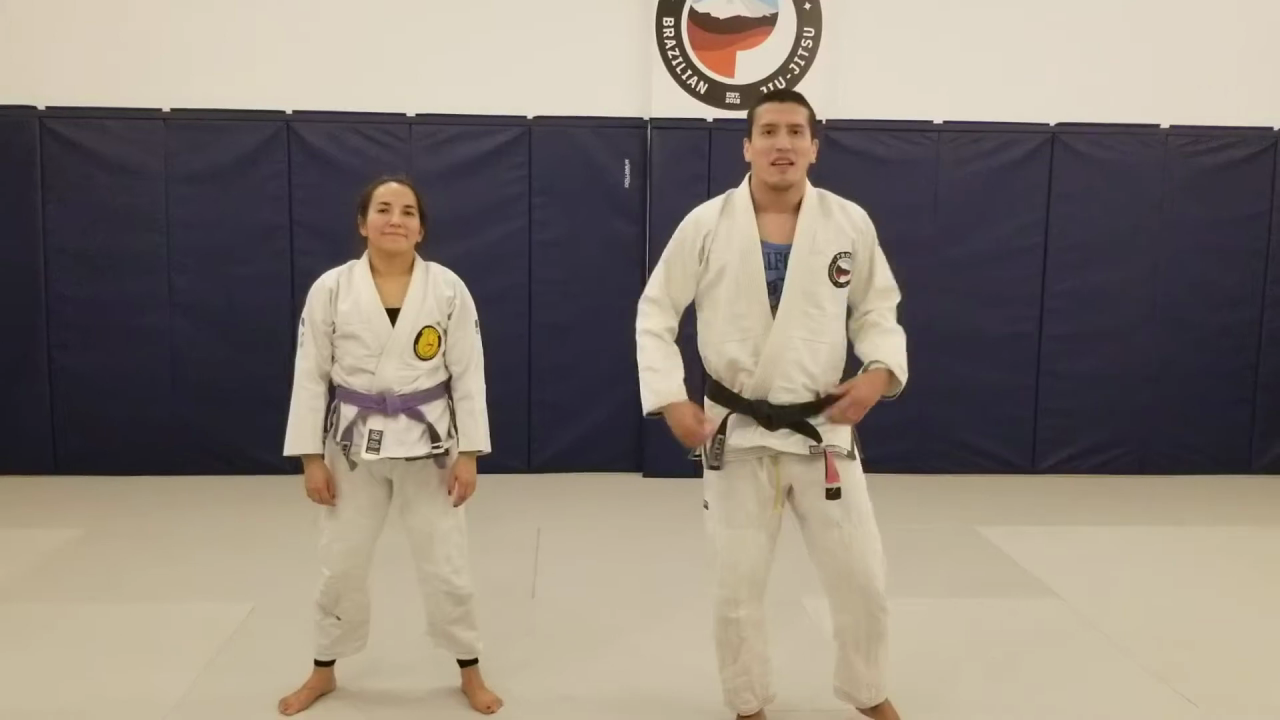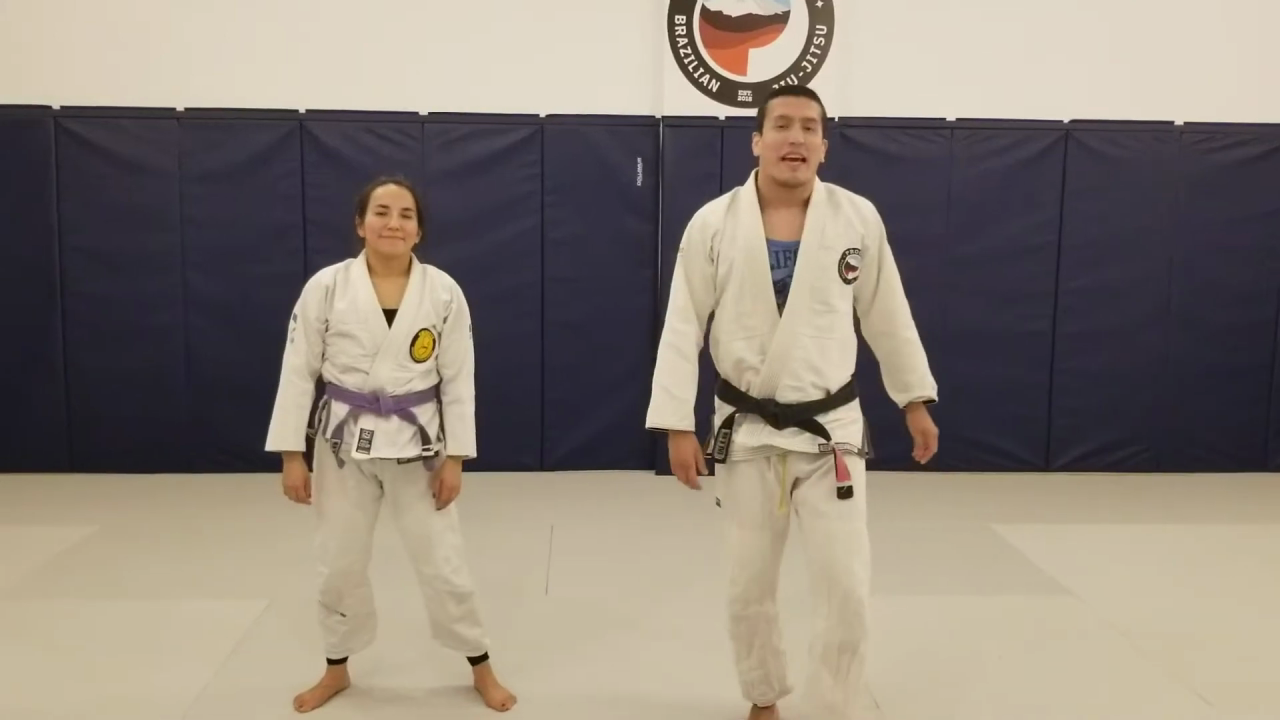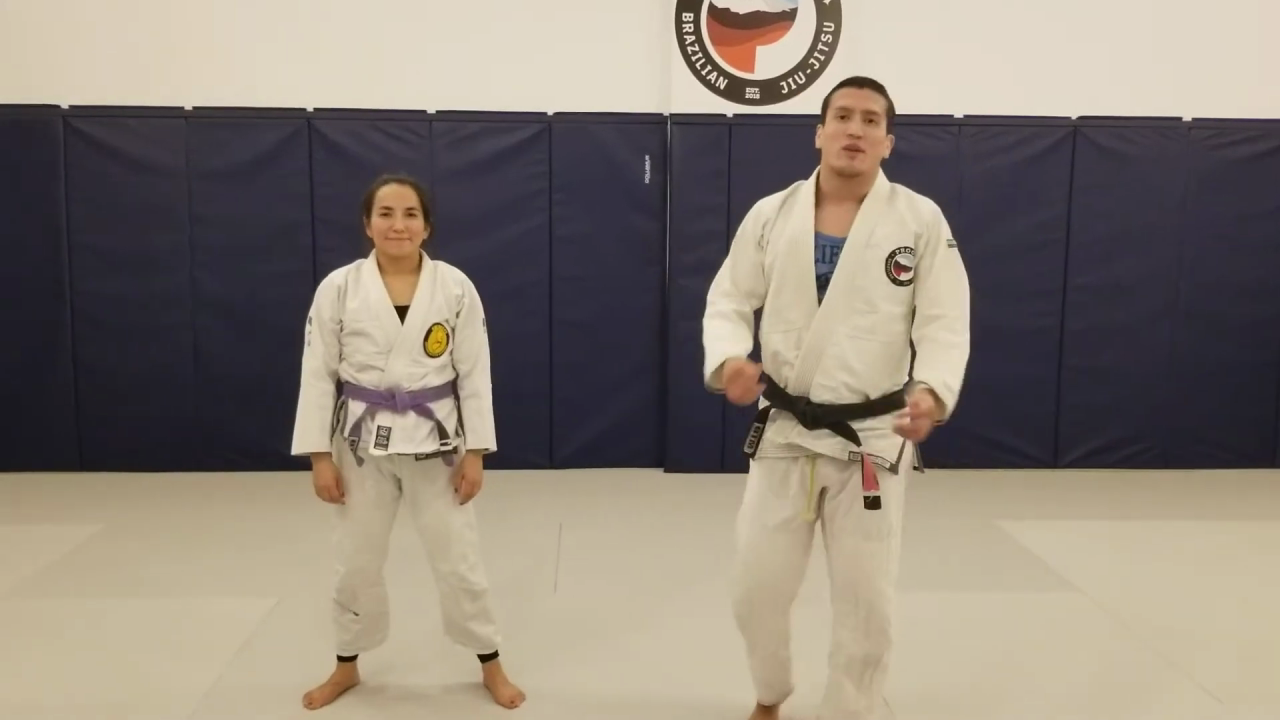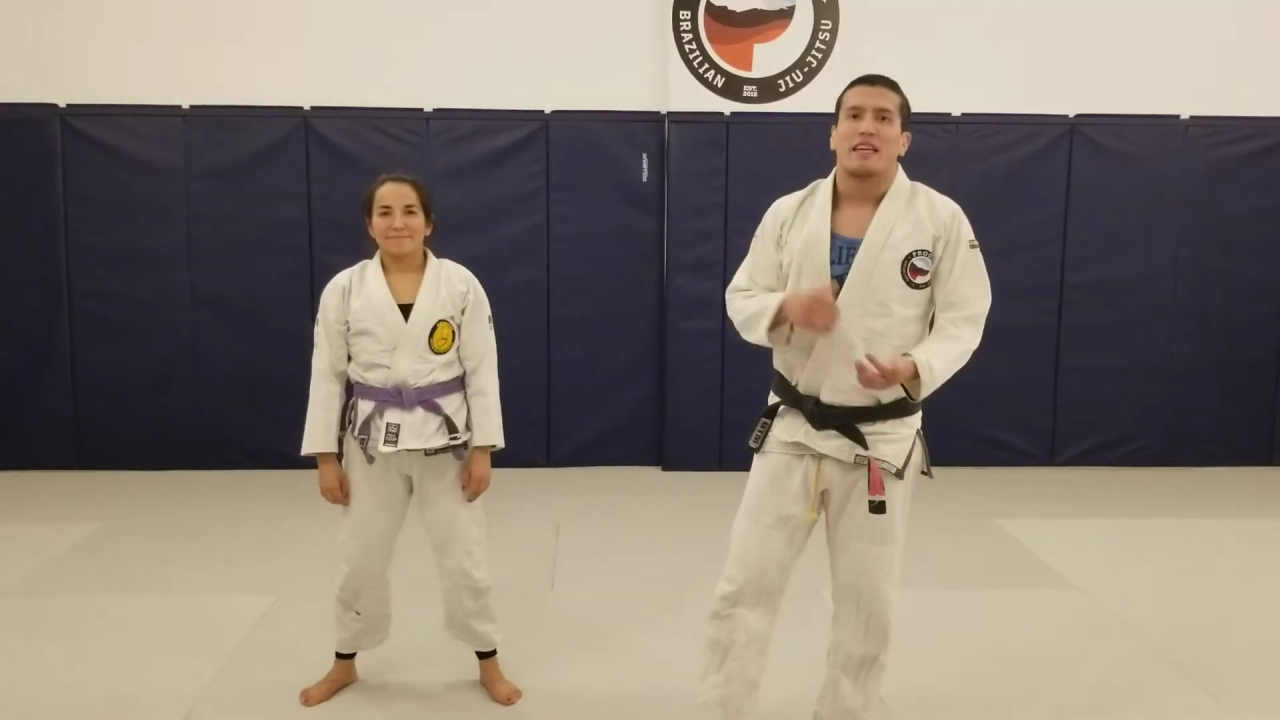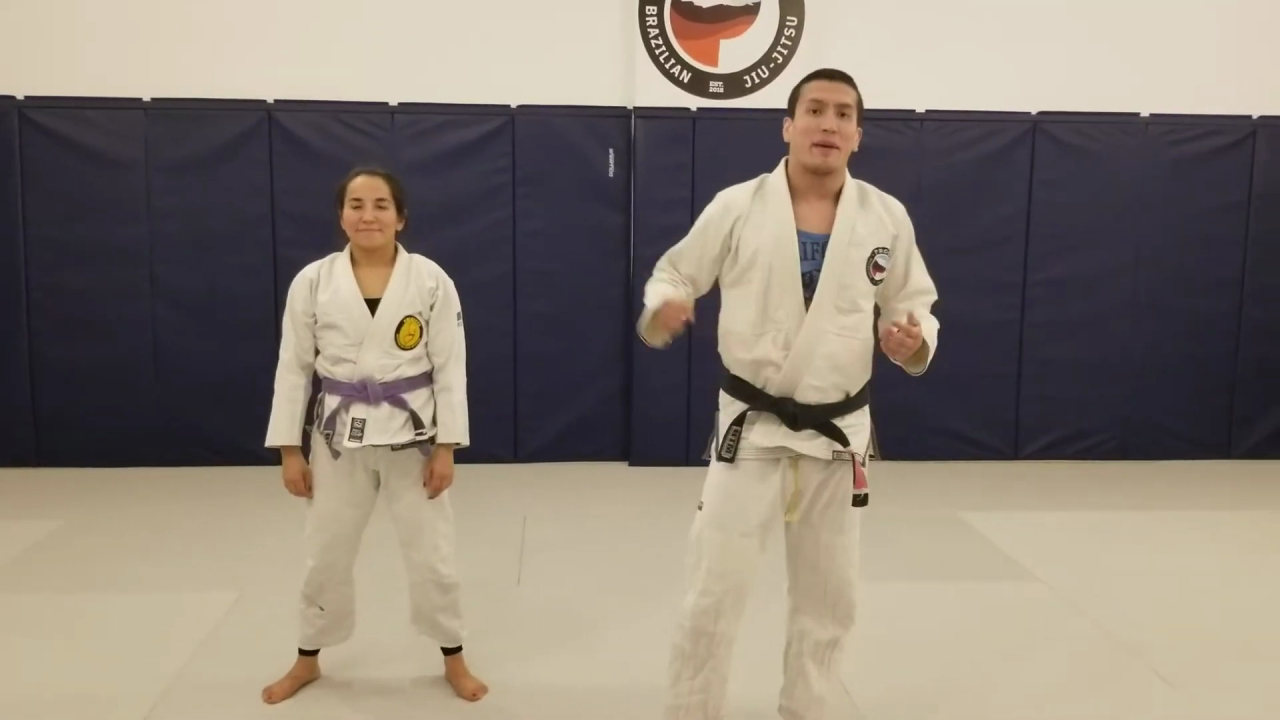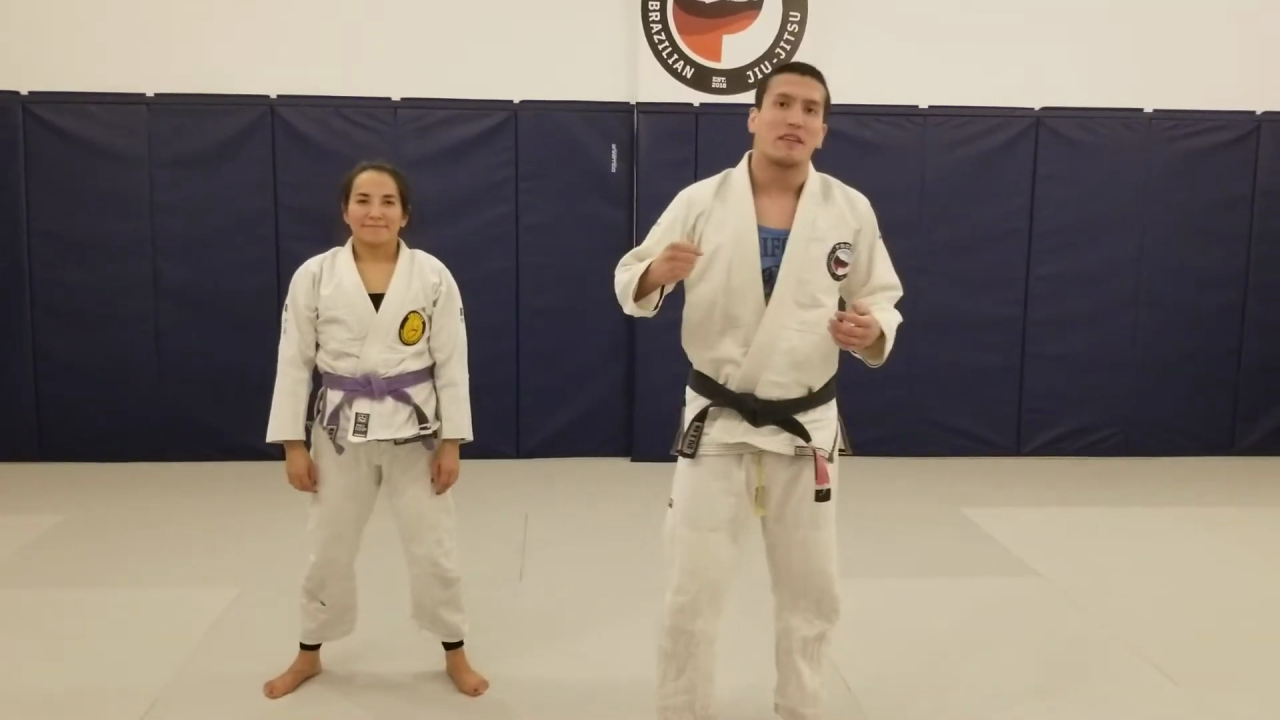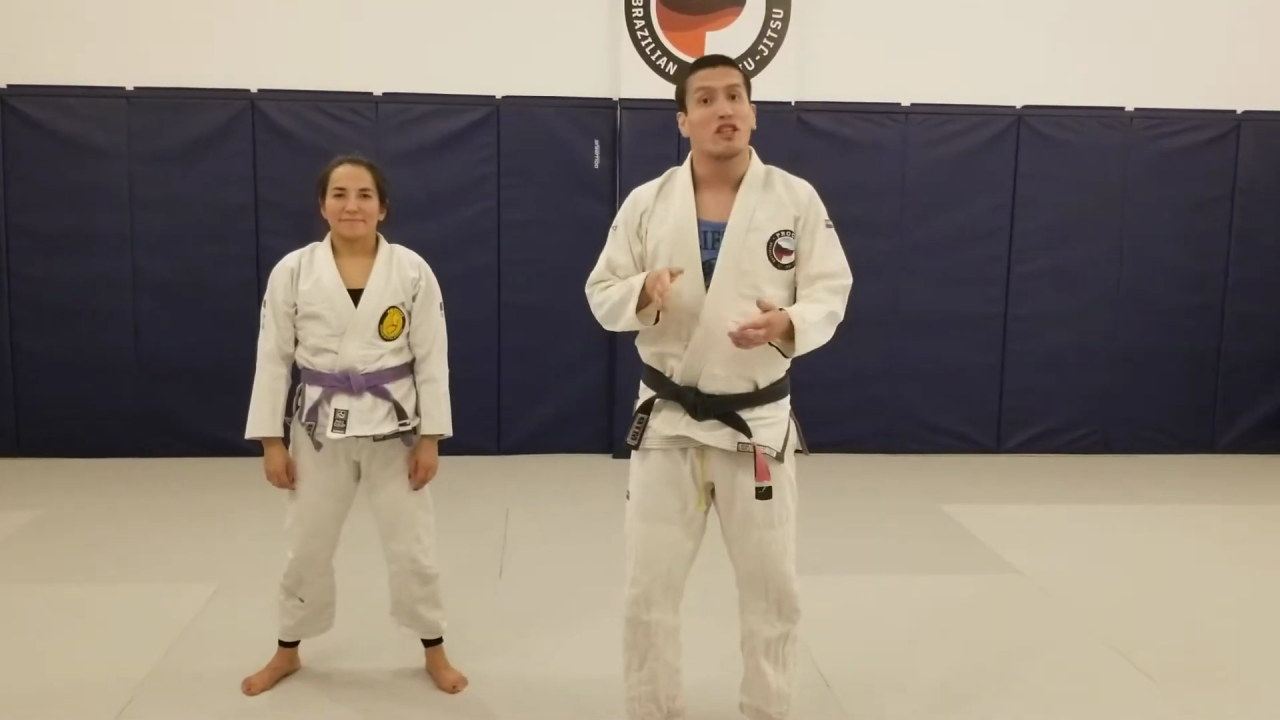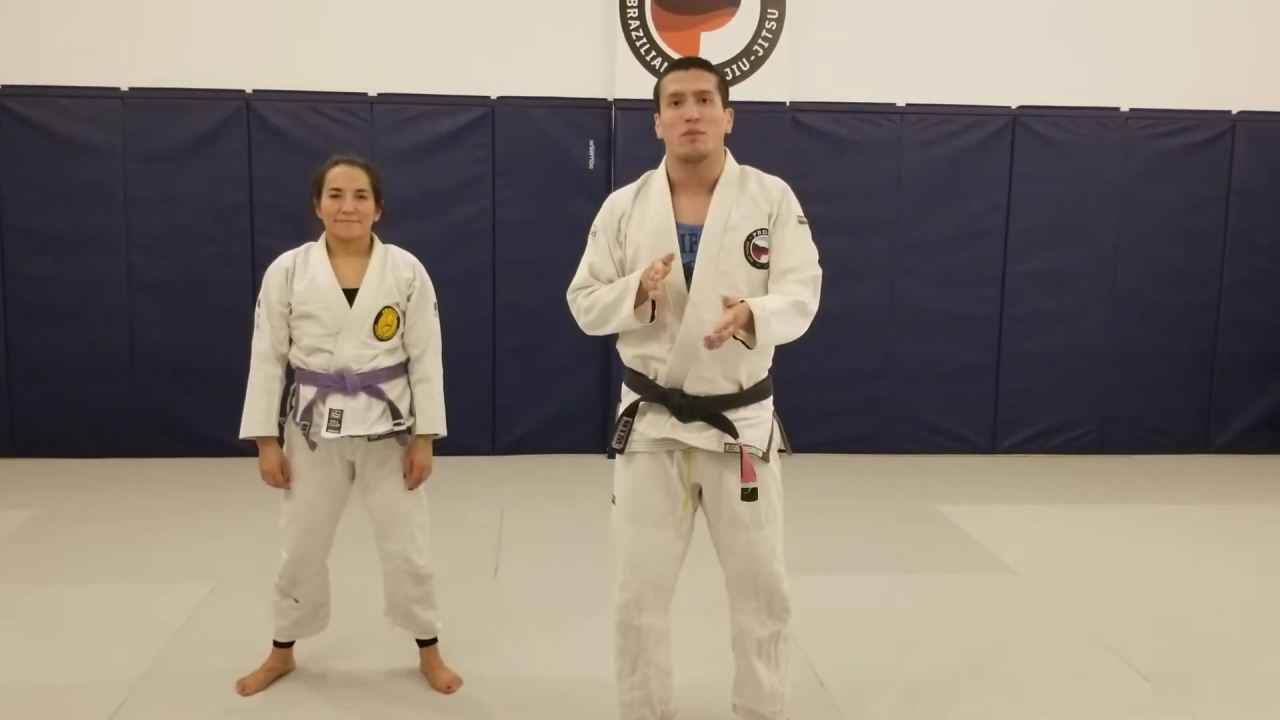
dt=0.5s
person 1, frame 1
left shoulder: (850, 222)
right shoulder: (705, 224)
left elbow: (879, 310)
right elbow: (656, 314)
left wrist: (882, 370)
right wrist: (670, 399)
left hip: (824, 430)
right hip: (735, 432)
left knee: (861, 580)
right knee: (737, 587)
person 1, frame 2
left shoulder: (858, 217)
right shoulder: (713, 223)
left elbow: (886, 316)
right elbow: (683, 328)
left wrist: (915, 400)
right wrist: (677, 427)
left hip: (831, 428)
right hip: (746, 430)
left knee: (844, 591)
right knee: (749, 587)
person 1, frame 3
left shoulder: (920, 219)
right shoulder: (770, 214)
left elbow: (945, 321)
right elbow: (725, 304)
left wrist: (930, 393)
right wrist: (725, 361)
left hip: (873, 436)
right hip: (784, 430)
left knee: (865, 603)
right knee: (756, 588)
person 1, frame 4
left shoulder: (941, 218)
right shoulder: (789, 212)
left elbow: (962, 320)
right elbow: (741, 302)
left wrist: (914, 369)
right wrist: (785, 308)
left hip: (881, 438)
right hip: (792, 428)
left knee: (865, 606)
right knee: (744, 588)
person 1, frame 5
left shoulder: (887, 216)
right shoulder: (736, 207)
left elbow: (910, 302)
right elbow: (679, 278)
left wrist: (917, 341)
right wrist: (660, 307)
left hip: (839, 433)
right hip: (753, 428)
left knee: (828, 595)
right knee: (713, 593)
person 1, frame 6
left shoulder: (850, 209)
right shoulder: (699, 202)
left elbow: (878, 297)
right elbow: (629, 278)
left wrist: (873, 333)
right wrist: (654, 275)
left hip: (806, 427)
right hip: (716, 423)
left knee: (811, 590)
right knee: (692, 593)
person 1, frame 7
left shoulder: (796, 198)
right shoulder: (646, 202)
left elbow: (830, 295)
right elbow: (601, 296)
left wrist: (787, 324)
right wrist: (643, 294)
left hip: (757, 422)
right hip: (668, 421)
left knee: (771, 587)
right knee: (650, 586)
person 1, frame 8
left shoulder: (772, 197)
right shoulder: (624, 206)
left elbow: (800, 294)
right elbow: (585, 304)
left wrist: (750, 316)
right wrist: (638, 291)
left hip: (741, 422)
right hip: (652, 422)
left knee: (761, 587)
right knee: (640, 592)
person 2, frame 1
left shoulder: (448, 288)
right shoulder: (331, 289)
left elbow: (468, 375)
right elbow: (310, 375)
left wrist: (469, 453)
right wrist: (311, 457)
left hip: (427, 443)
right hip: (354, 444)
left knee: (445, 564)
right knee: (341, 563)
left ankle: (469, 671)
right ankle: (323, 671)
person 2, frame 2
left shoulder: (444, 291)
right shoulder: (326, 286)
left elbow: (458, 380)
right elbow: (298, 371)
left wrist: (454, 458)
right wrist: (291, 454)
left hip: (417, 444)
right hip: (345, 443)
left knee: (443, 563)
right knee: (340, 563)
left ankle: (481, 667)
right ankle: (337, 669)
person 2, frame 3
left shoulder: (454, 286)
right shoulder: (338, 288)
left elbow: (474, 373)
right elbow: (318, 374)
left wrist: (474, 452)
right wrist: (319, 456)
left hip: (435, 441)
right hip: (363, 442)
left knee: (458, 558)
right knee: (356, 561)
left ankle: (490, 664)
right ankle: (346, 666)
person 2, frame 4
left shoulder: (460, 284)
right shoulder: (343, 289)
left elbow: (482, 371)
right elbow: (327, 375)
left wrist: (482, 450)
right wrist: (326, 457)
left hip: (445, 439)
right hip: (373, 441)
left knee: (464, 556)
right knee: (360, 559)
left ankle: (487, 662)
right ankle: (344, 663)
person 2, frame 5
left shoulder: (430, 279)
right shoulder: (312, 281)
left elbow: (450, 367)
right elbow: (293, 367)
left wrist: (446, 447)
right wrist: (290, 449)
left hip: (411, 434)
right hip: (339, 436)
left knee: (431, 552)
right knee: (325, 553)
left ankle: (453, 658)
right ankle: (307, 659)
person 2, frame 6
left shoulder: (432, 275)
right shoulder: (313, 275)
left elbow: (451, 363)
right elbow: (294, 362)
left wrist: (452, 442)
right wrist: (294, 444)
left hip: (414, 429)
right hip: (342, 431)
left knee: (434, 547)
right knee: (328, 548)
left ankle: (455, 653)
right ankle: (309, 654)
person 2, frame 7
left shoulder: (412, 270)
right shoulder: (292, 271)
left elbow: (431, 358)
right elbow: (273, 358)
left wrist: (430, 438)
right wrist: (271, 441)
left hip: (394, 426)
right hip: (320, 427)
left knee: (412, 544)
right knee: (306, 545)
left ankle: (434, 650)
right ankle: (287, 651)
person 2, frame 8
left shoulder: (406, 270)
right shoulder: (287, 270)
left elbow: (426, 358)
right elbow: (267, 358)
left wrist: (425, 438)
right wrist: (266, 440)
left hip: (388, 425)
right hip: (315, 427)
left knee: (407, 545)
right knee: (301, 546)
left ankle: (428, 651)
right ankle: (282, 652)
